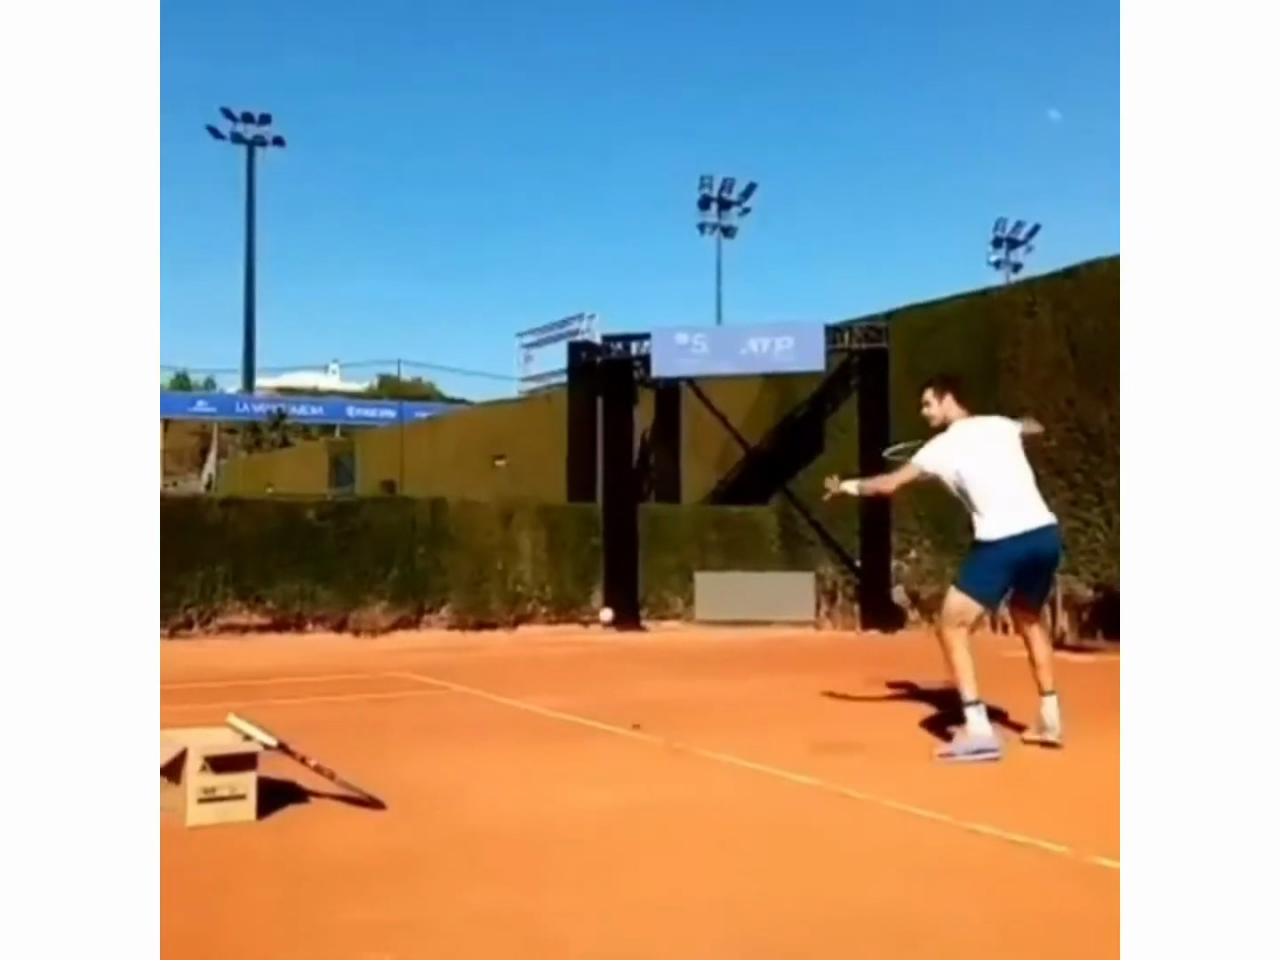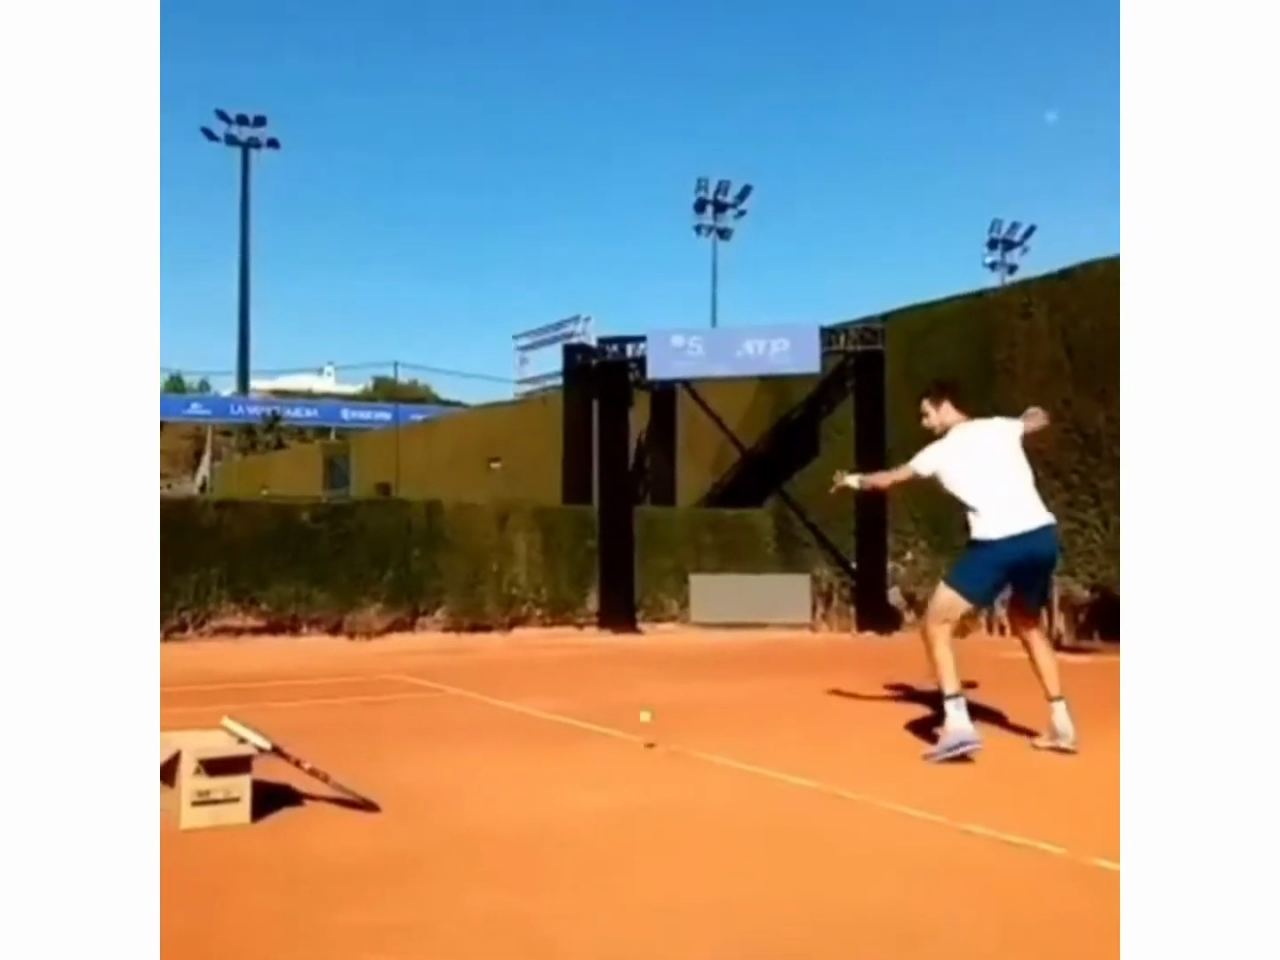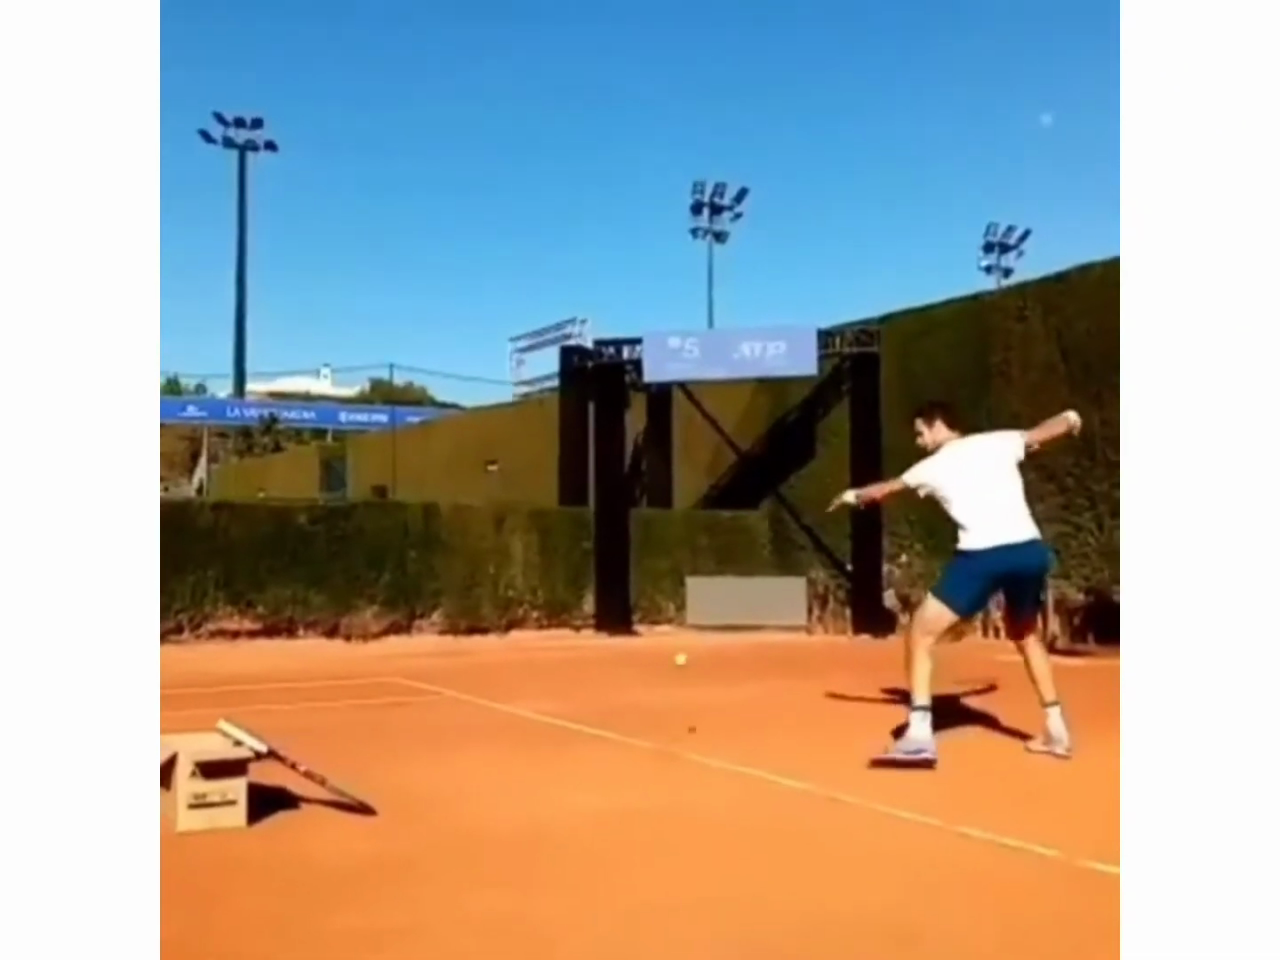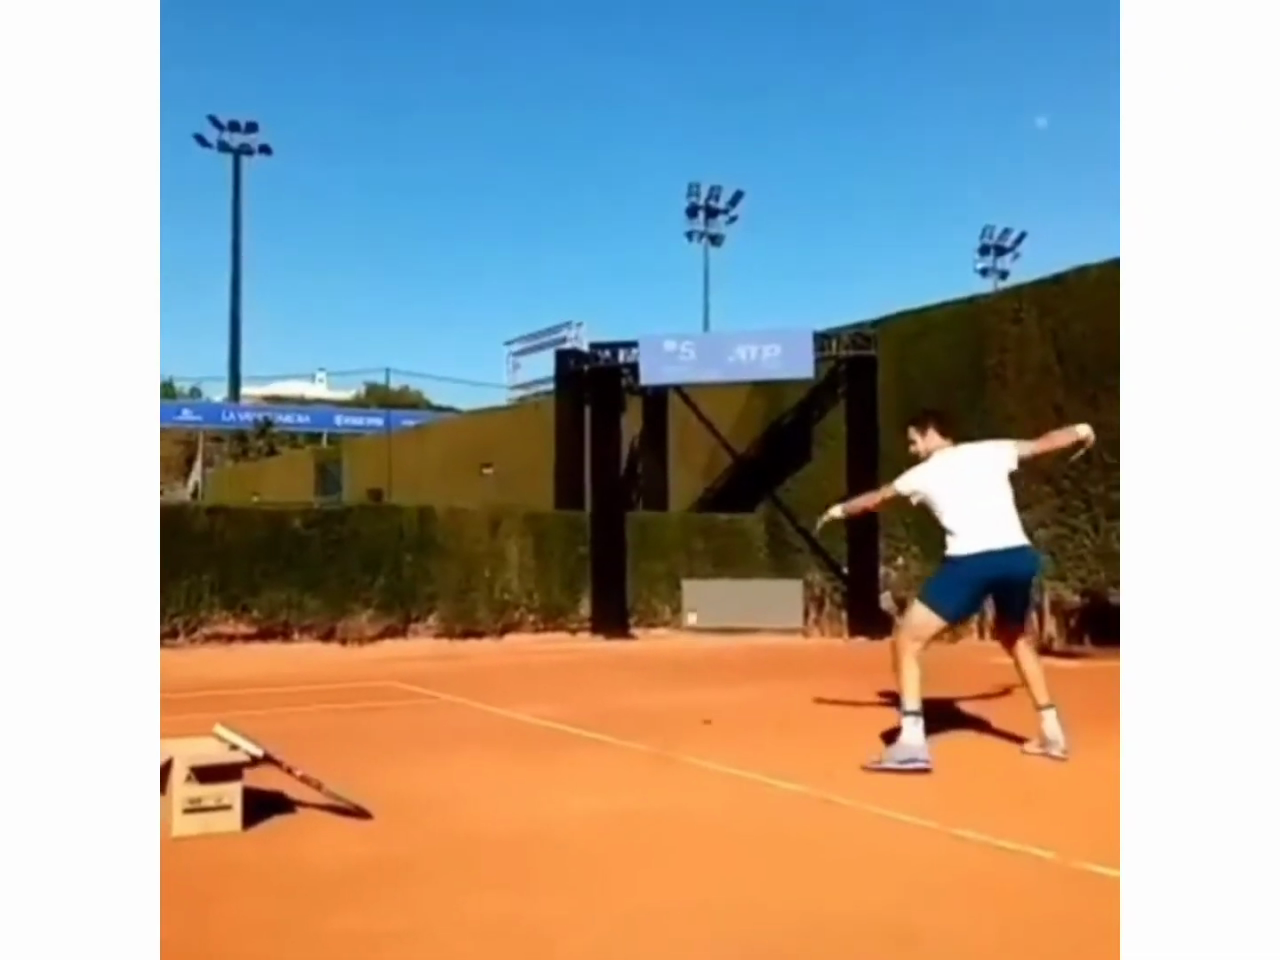
dt=0.3s
person 1, frame 1
left shoulder: (942, 446)
right shoulder: (999, 425)
left elbow: (889, 484)
right elbow: (1033, 427)
left wrist: (845, 486)
left hip: (1002, 542)
right hip: (1046, 534)
left knee: (952, 629)
right knee: (1028, 619)
left ankle: (978, 732)
right ankle: (1049, 719)
person 1, frame 2
left shoulder: (940, 451)
right shoulder: (1001, 428)
left elbow: (886, 479)
right elbow: (1039, 419)
left wrist: (851, 480)
right wrist: (1031, 414)
left hip: (997, 544)
right hip: (1043, 535)
left knee: (935, 625)
right knee: (1027, 626)
left ankle: (958, 725)
right ankle: (1061, 725)
person 1, frame 3
left shoulder: (933, 466)
right shoulder: (998, 442)
left elbow: (882, 490)
right elbow: (1053, 429)
left wrist: (851, 496)
right wrist: (1070, 418)
left hip: (983, 555)
right hip: (1031, 550)
left knee: (920, 636)
right knee: (1024, 633)
left ankle: (918, 735)
right ankle: (1056, 729)
person 1, frame 4
left shoulder: (925, 473)
right shoulder: (991, 450)
left elbow: (874, 498)
right elbow: (1047, 442)
left wrist: (836, 510)
right wrist: (1080, 431)
left hip: (972, 561)
right hip: (1020, 557)
left knee: (906, 641)
right knee: (1015, 639)
left ankle: (911, 741)
right ankle: (1051, 732)
